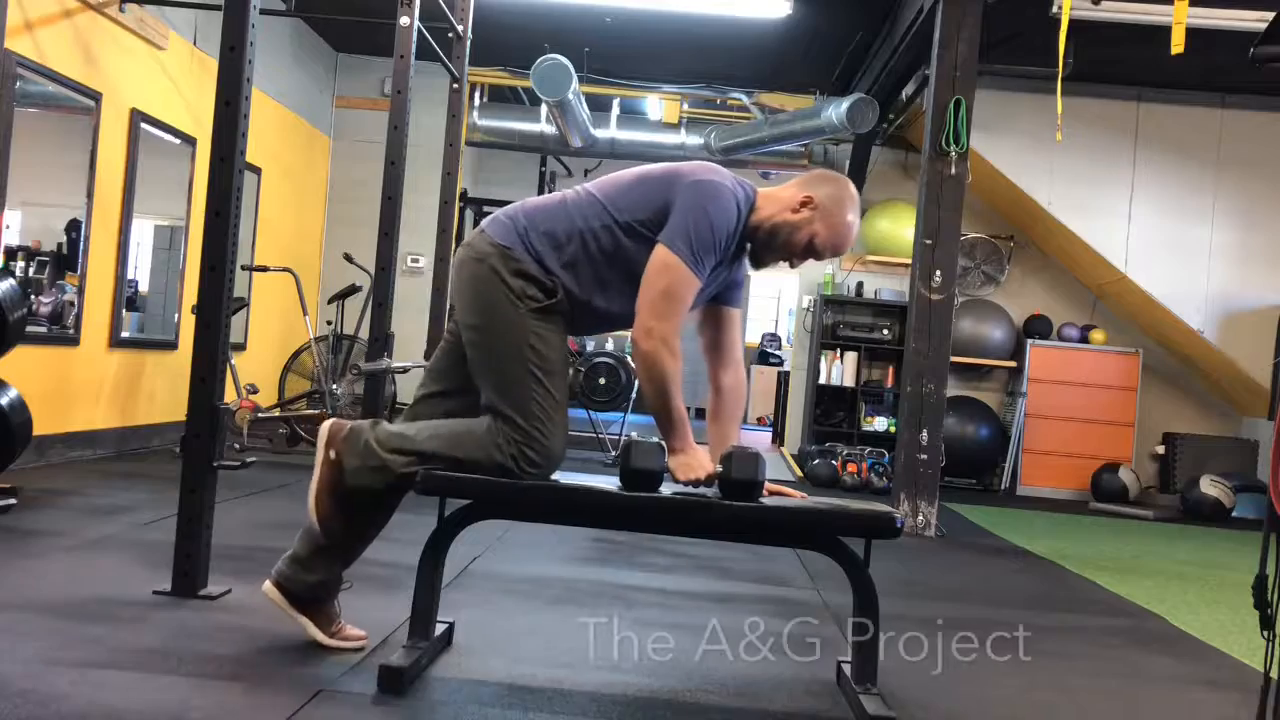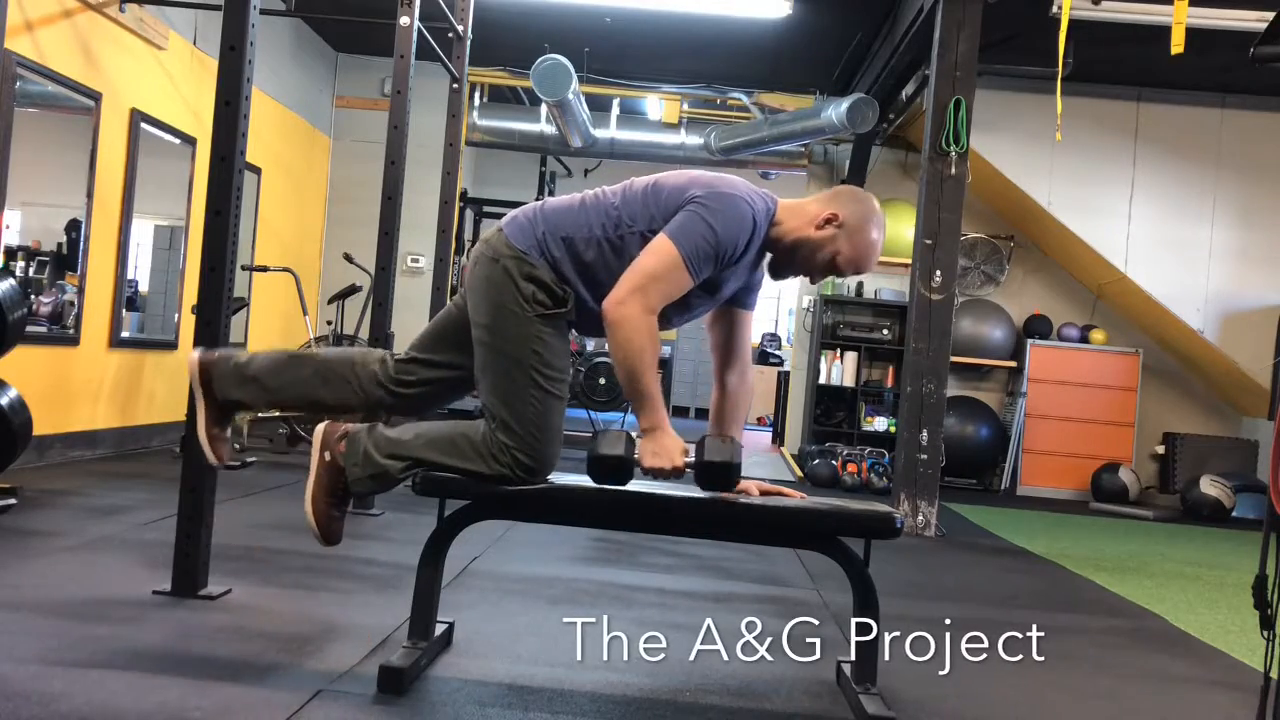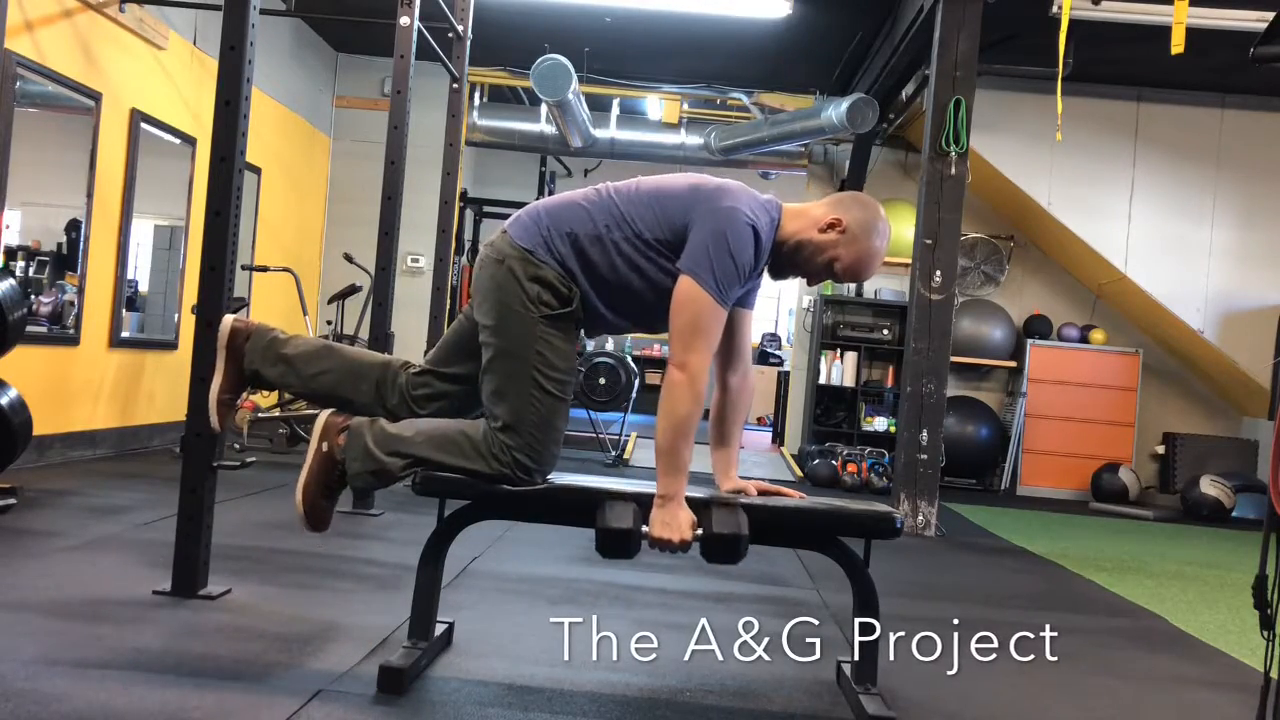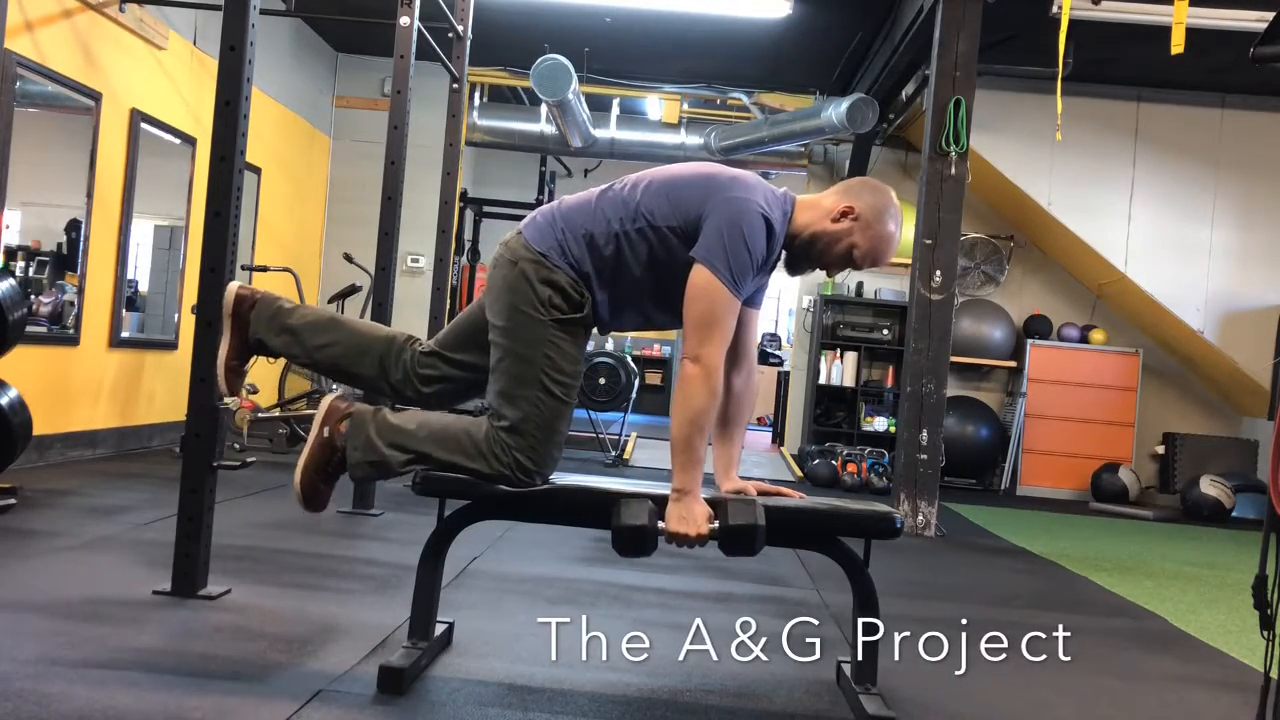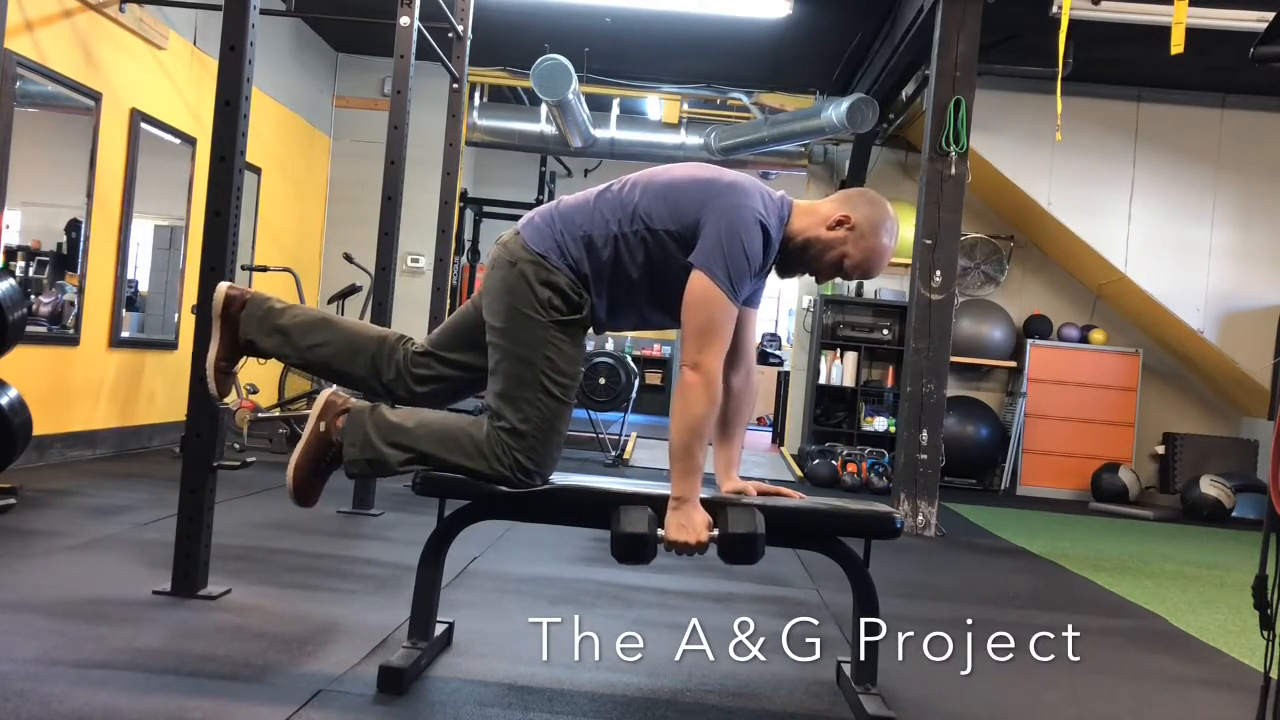
dt=1s
person 1, frame 1
left shoulder: (733, 246)
right shoulder: (715, 201)
left elbow: (727, 367)
right elbow: (653, 336)
left wrist: (725, 466)
right wrist: (682, 448)
left hip: (498, 274)
right hip: (511, 269)
left knee: (424, 436)
right knee: (530, 449)
left ankle: (305, 582)
right ankle: (354, 447)
person 1, frame 2
left shoulder: (752, 252)
right shoulder: (733, 216)
left elbow: (733, 369)
right elbow: (627, 308)
right wrist: (655, 430)
left hip: (519, 273)
right hip: (526, 268)
left knee: (399, 382)
right knee: (525, 454)
left ankle: (227, 377)
right ankle: (353, 455)
person 1, frame 3
left shoulder: (753, 242)
right shoulder: (735, 229)
left elbow: (734, 369)
right elbow: (686, 369)
left wrist: (728, 473)
right wrist: (669, 499)
left hip: (530, 275)
right hip: (533, 269)
left knee: (417, 396)
right knee: (524, 453)
left ankle: (253, 350)
right ankle: (352, 445)
person 1, frame 4
left shoulder: (763, 236)
right shoulder: (746, 218)
left elbow: (739, 366)
right elbow: (701, 362)
left wrist: (728, 474)
right wrist: (685, 494)
left hip: (543, 274)
right hip: (548, 272)
left knee: (418, 375)
right knee: (524, 454)
left ankle: (259, 317)
right ankle: (353, 434)
person 1, frame 5
left shoulder: (761, 235)
right shoulder: (745, 223)
left elbow: (738, 368)
right elbow: (699, 369)
left wrist: (729, 474)
right wrist: (684, 501)
left hip: (539, 272)
right hip: (547, 271)
left knee: (413, 373)
right knee: (524, 455)
left ankle: (249, 316)
right ankle: (350, 429)
